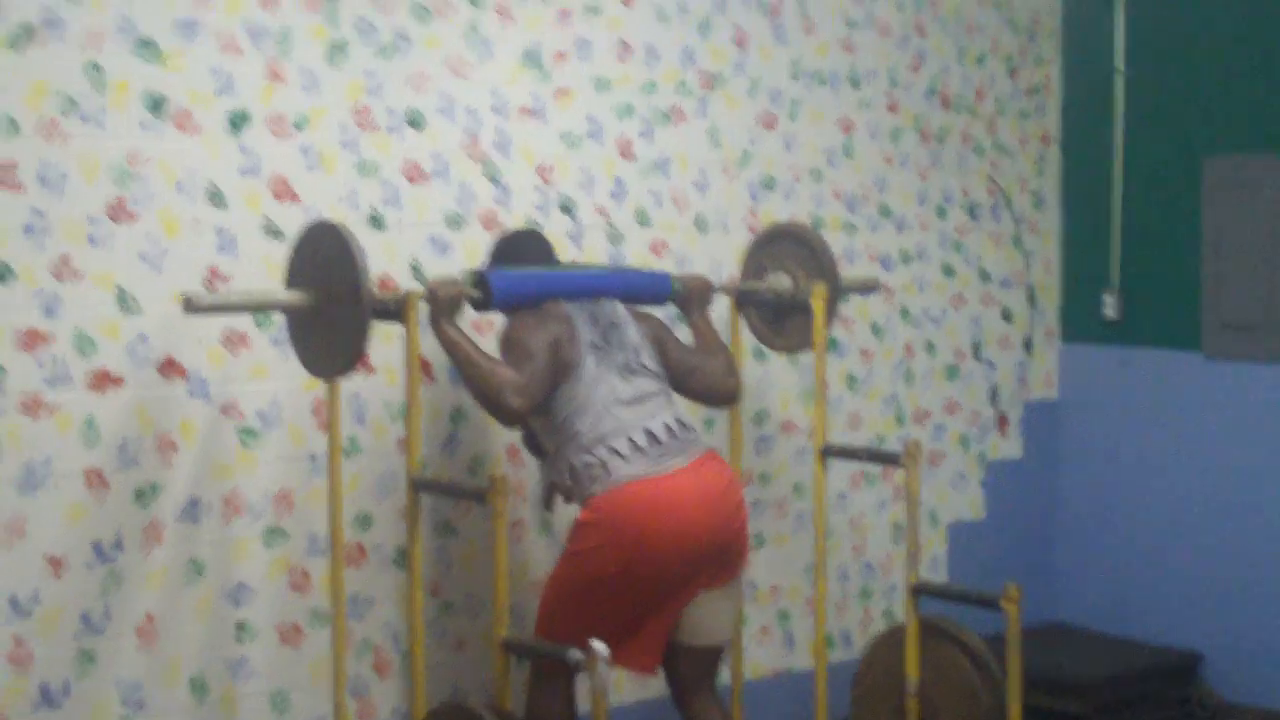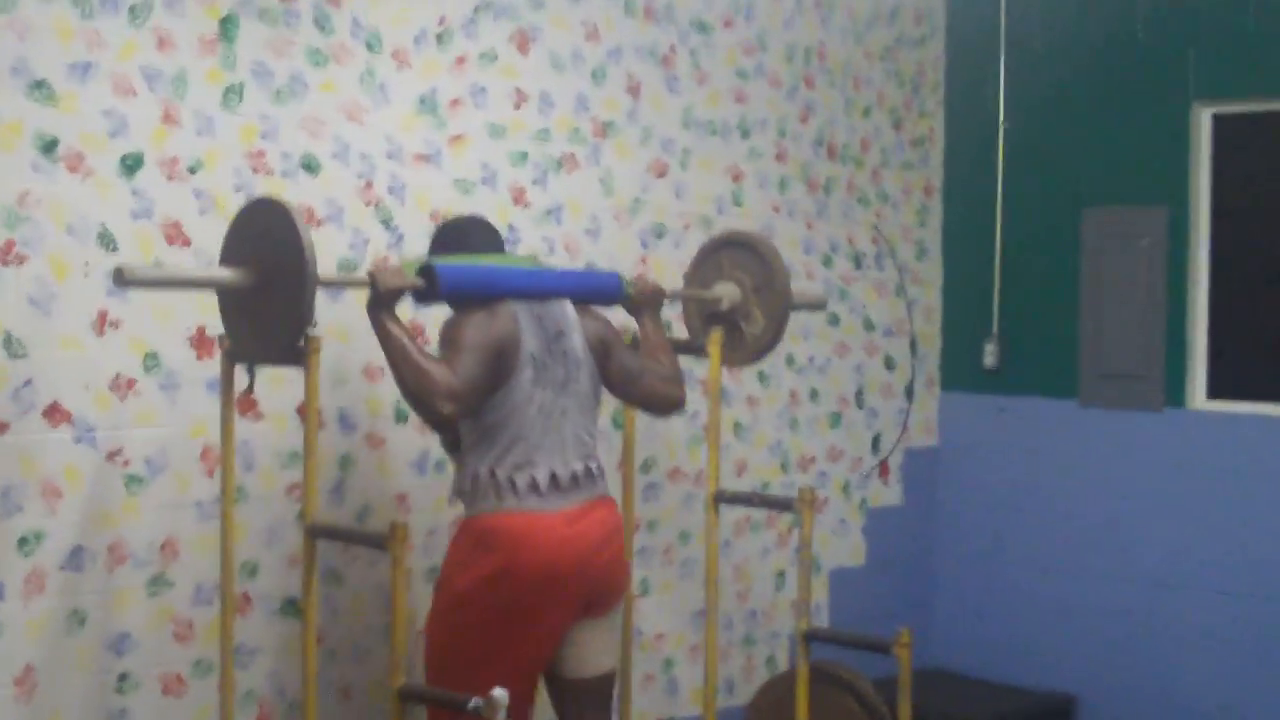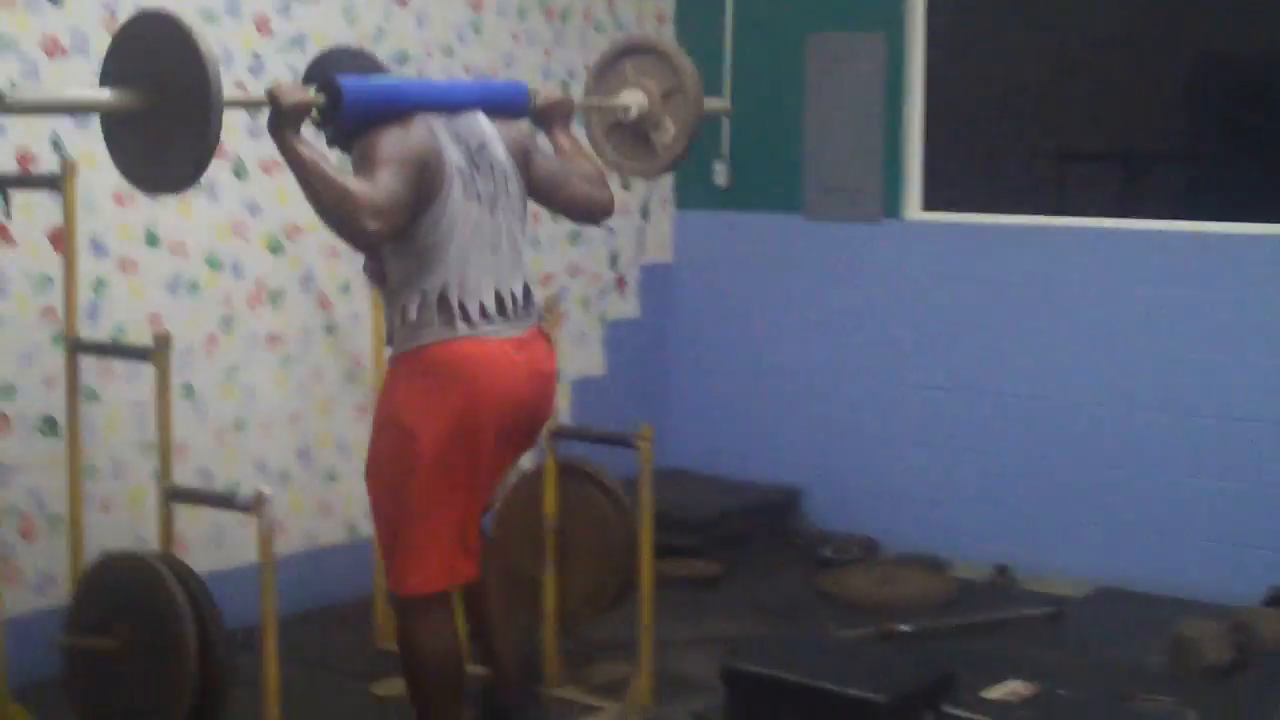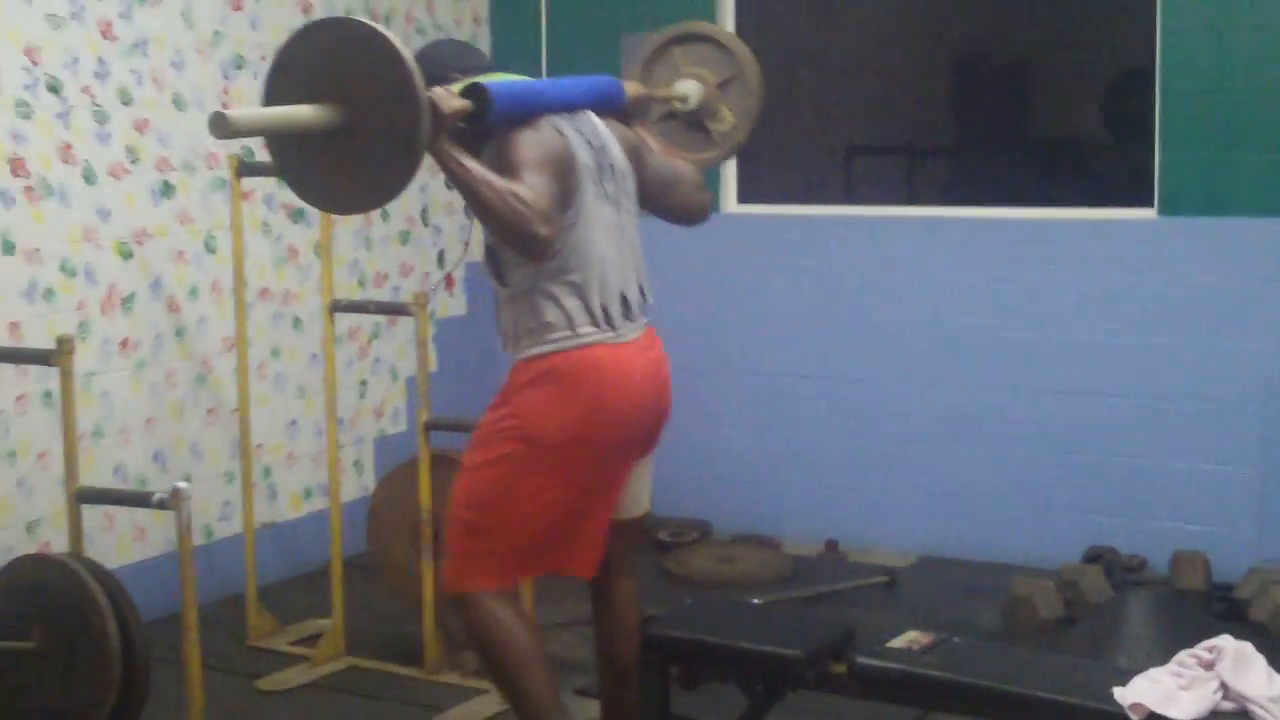
dt=1s
person 1, frame 1
left shoulder: (533, 328)
right shoulder: (632, 318)
left elbow: (515, 400)
right elbow: (724, 386)
left wrist: (446, 325)
right wrist: (696, 313)
left hip: (634, 512)
right hip: (715, 499)
left knee: (553, 660)
person 1, frame 2
left shoulder: (478, 323)
right shoulder: (583, 321)
left elbow: (445, 401)
right elbow: (667, 395)
left wrist: (384, 316)
right wrist: (648, 317)
left hip: (513, 541)
right hip: (597, 533)
person 1, frame 3
left shoulder: (392, 141)
right shoulder: (500, 130)
left elbow: (369, 221)
right elbow: (596, 200)
left wrist: (289, 138)
right wrist: (559, 128)
left hip: (449, 371)
right hip: (528, 361)
left knee: (419, 585)
right knee: (459, 542)
person 1, frame 4
left shoulder: (521, 142)
right shoulder: (600, 128)
left elbow: (534, 229)
right elbow: (694, 201)
left wrist: (445, 149)
right wrist: (641, 124)
left hip: (568, 379)
right hip: (640, 366)
left knee: (478, 585)
right knee: (611, 573)
